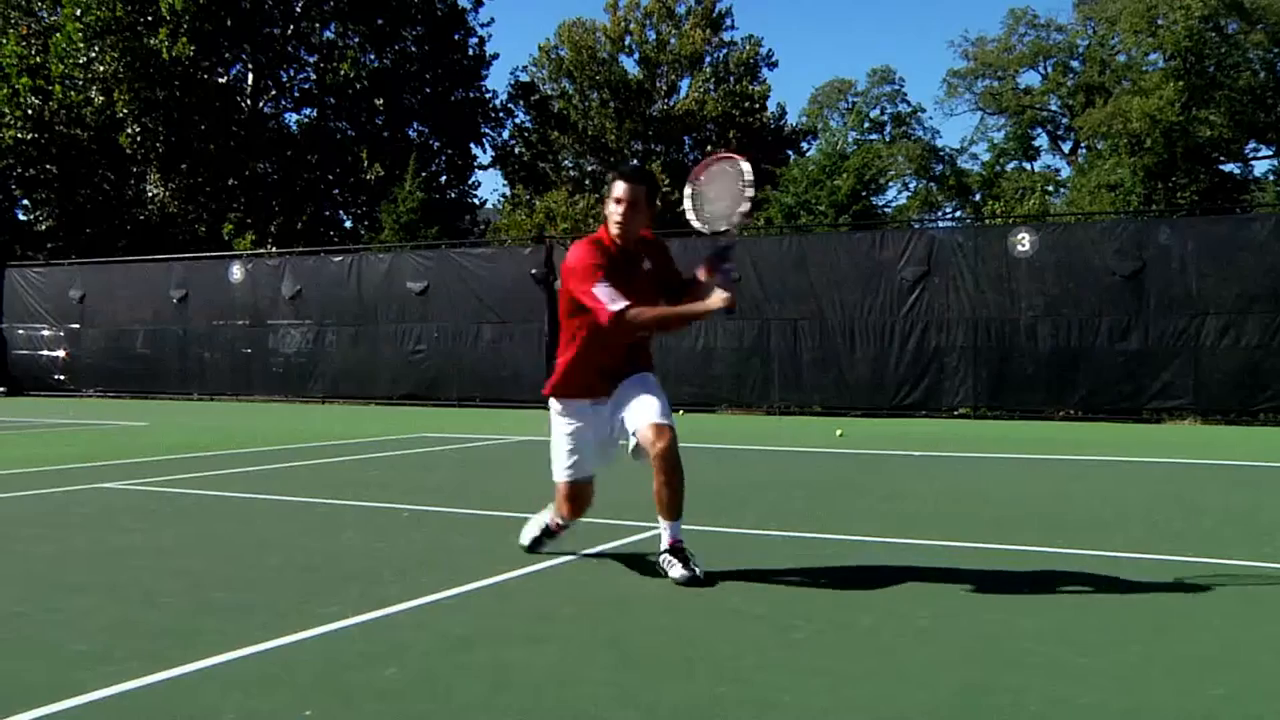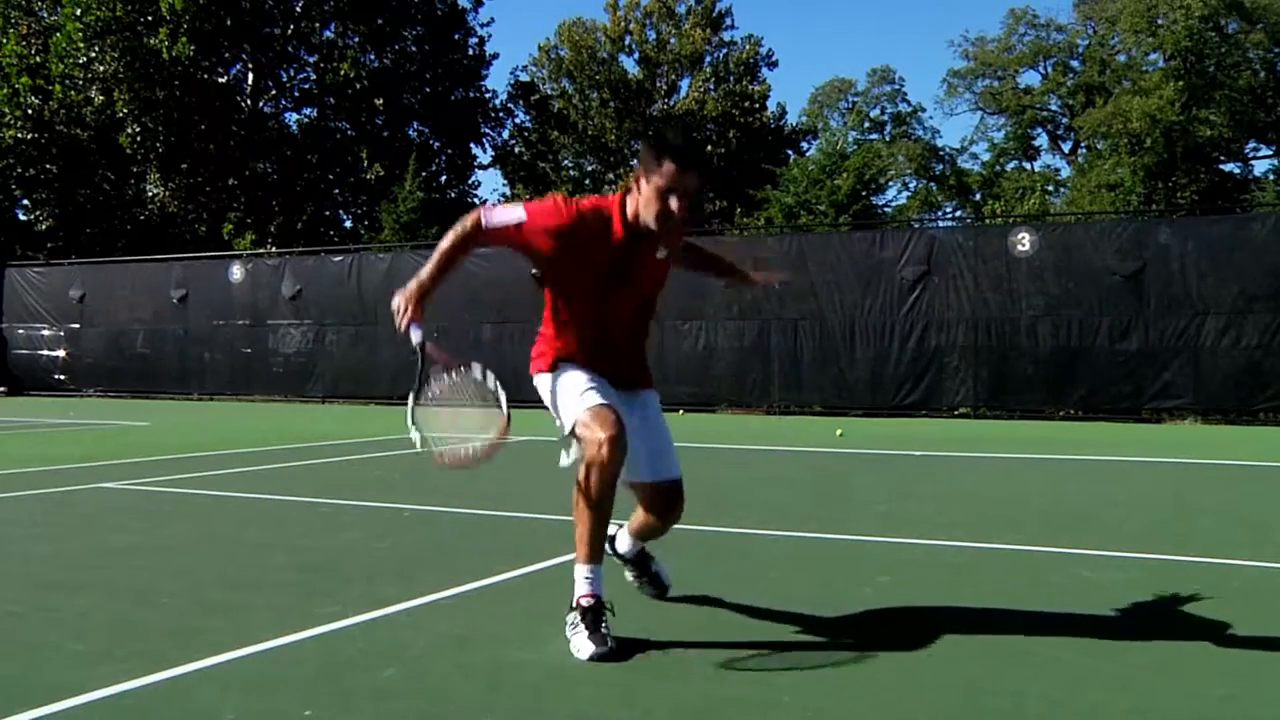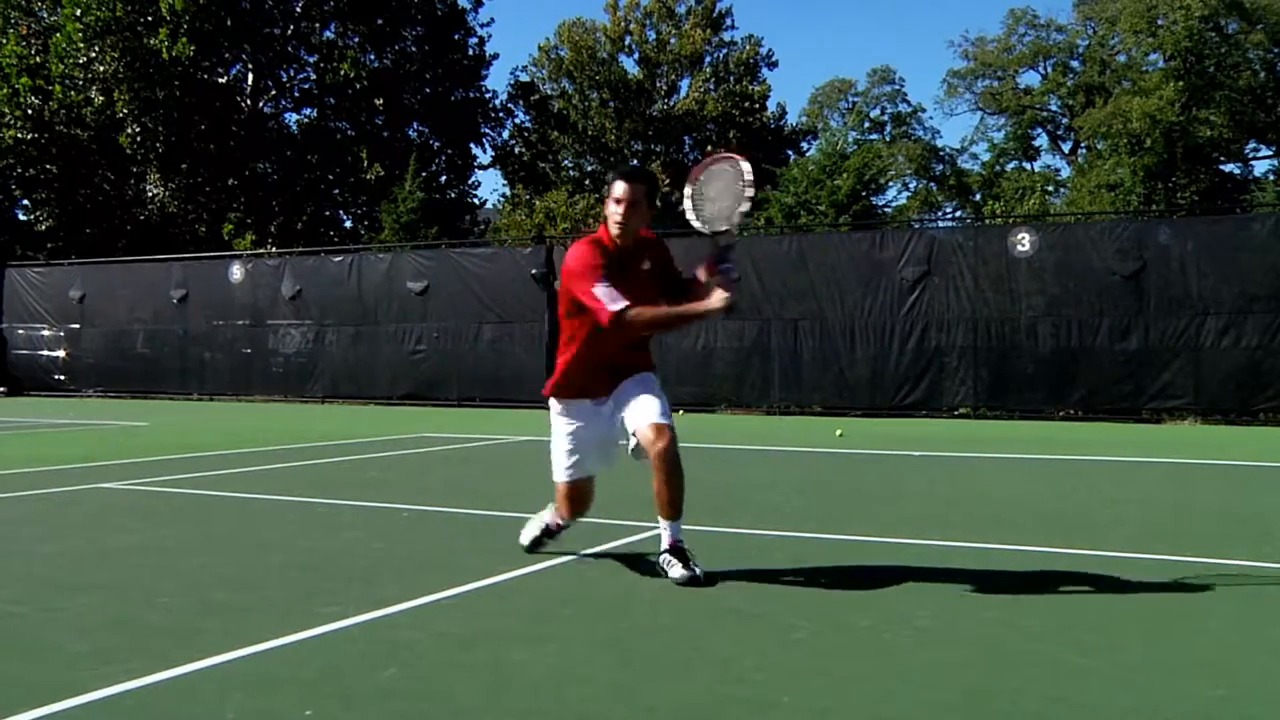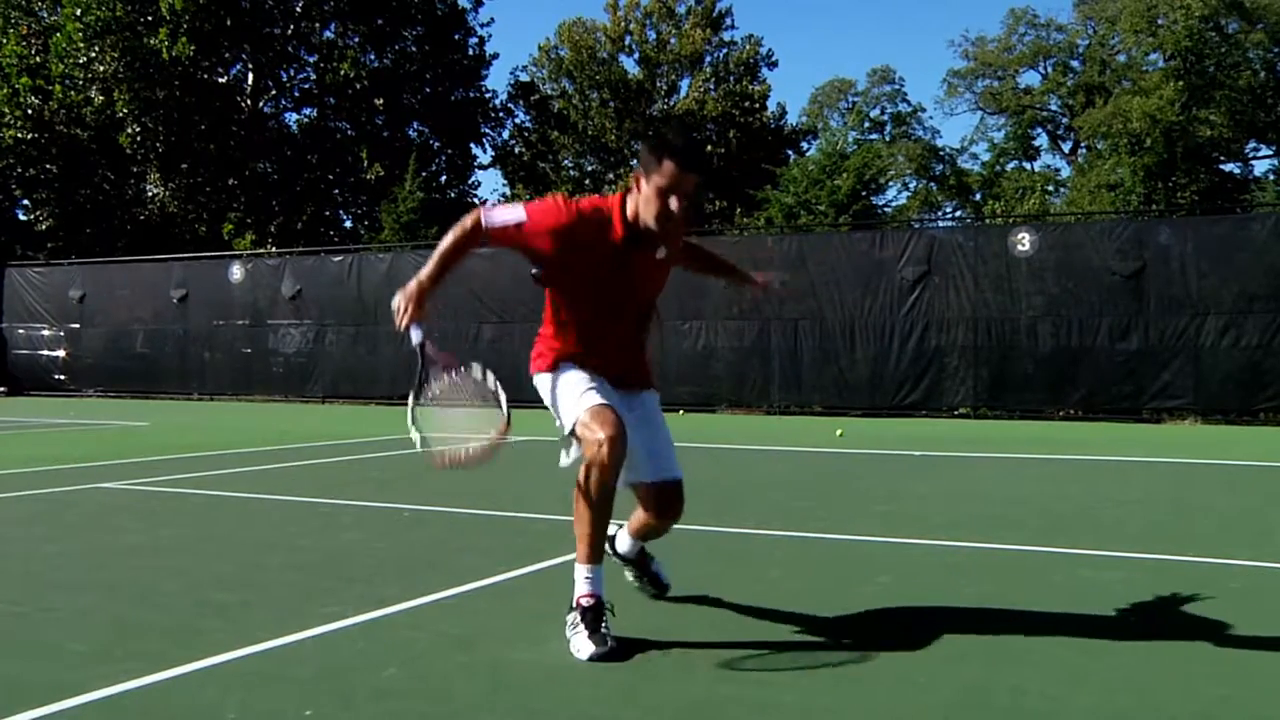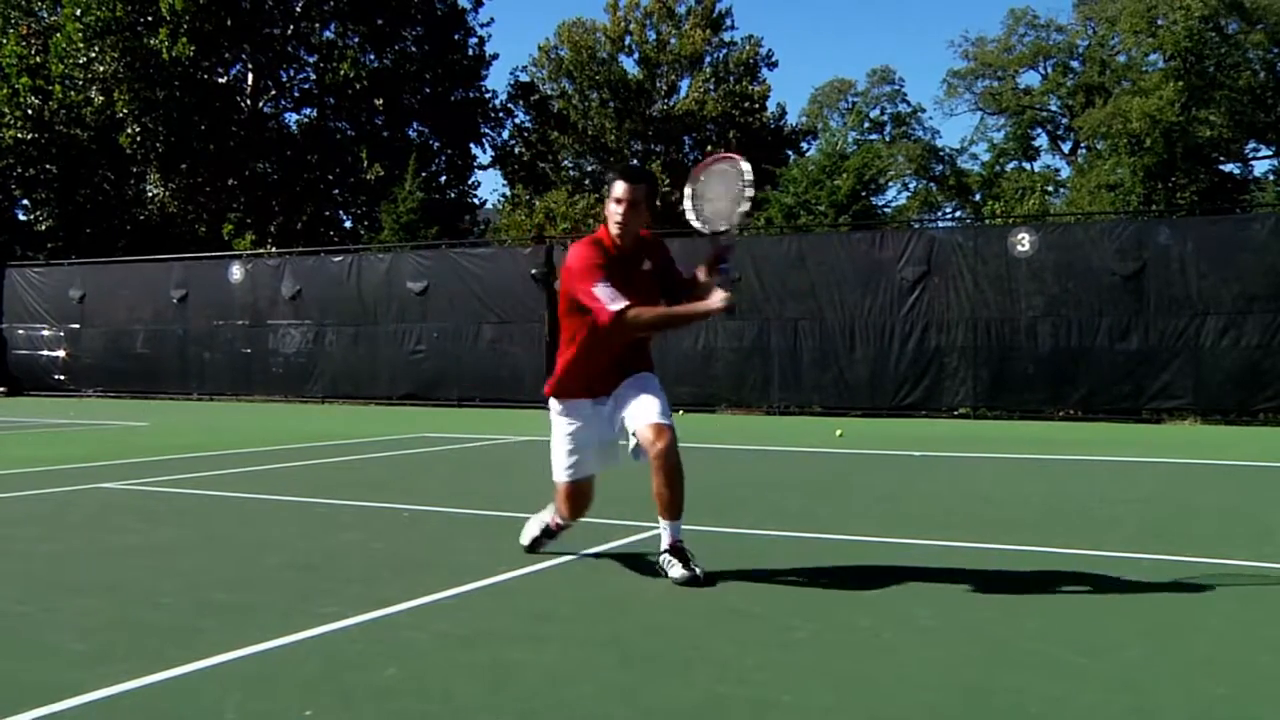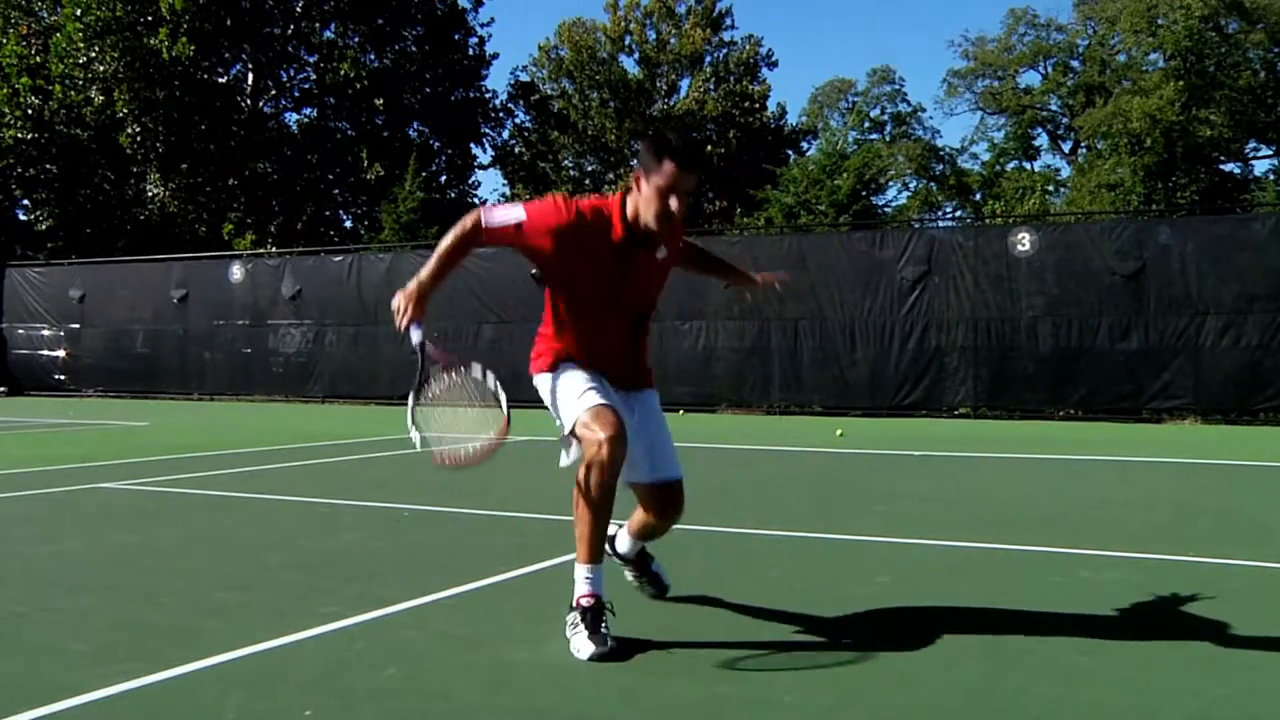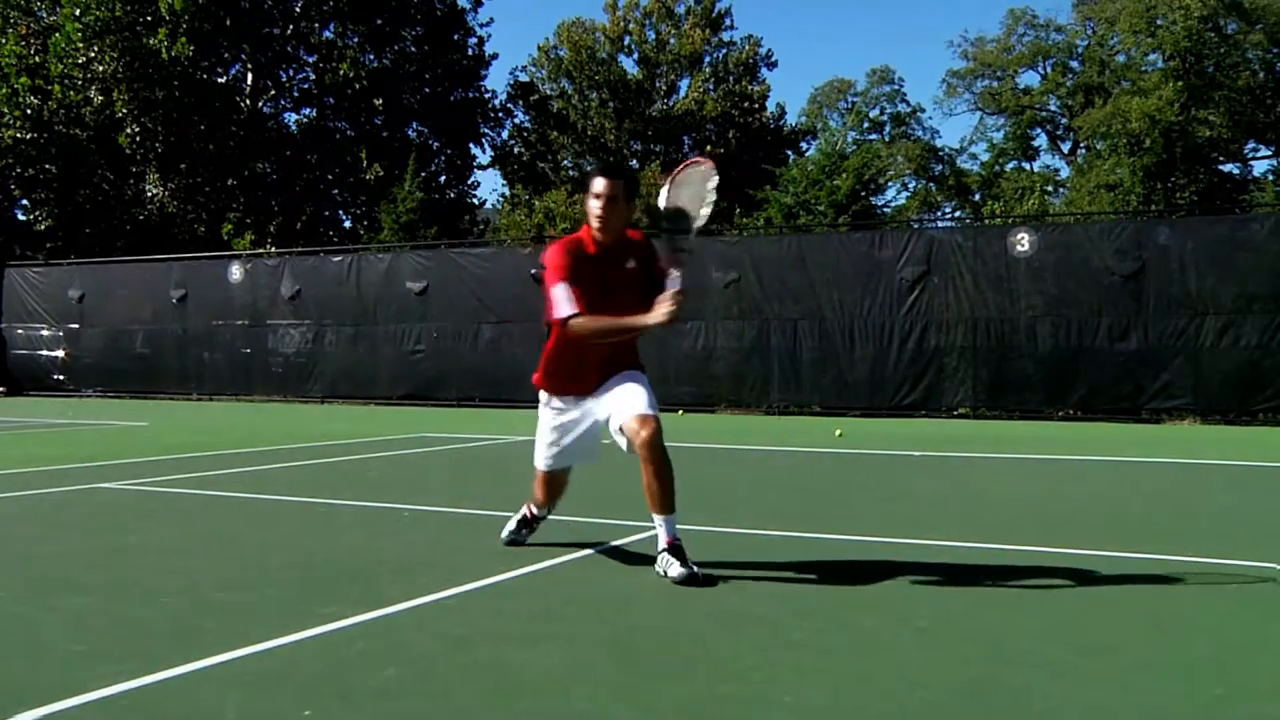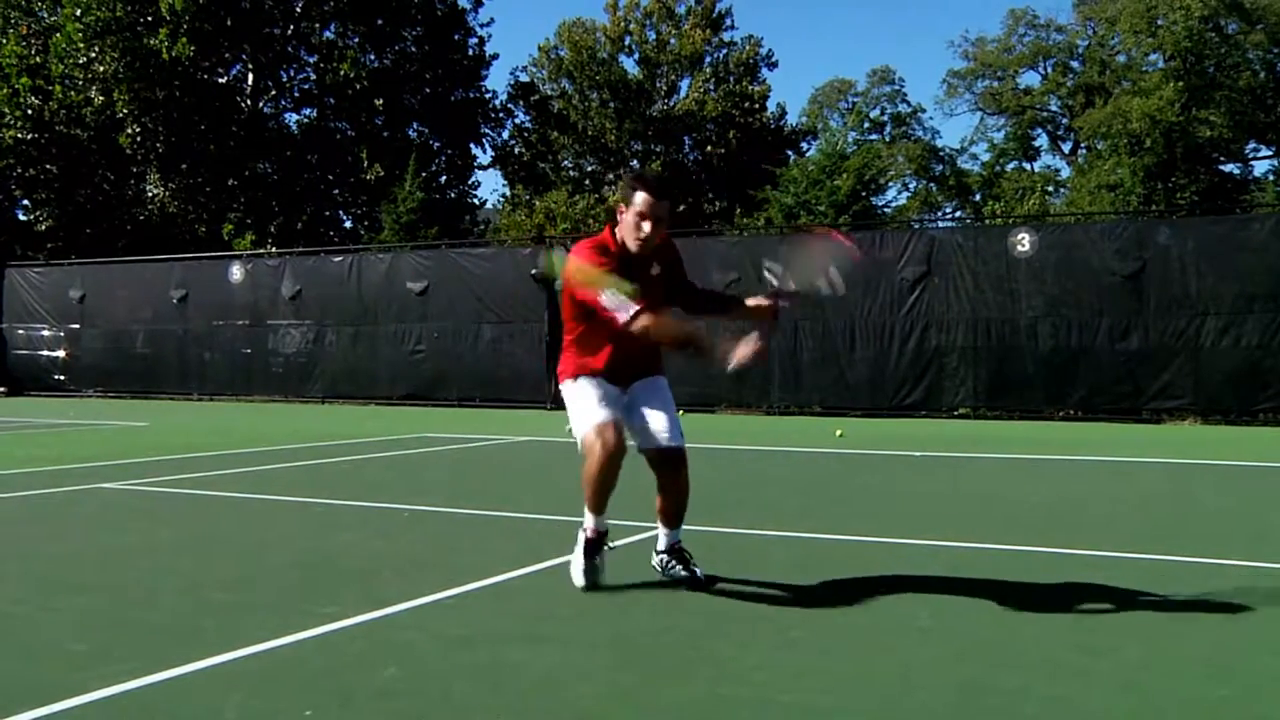
dt=0.5s
person 1, frame 1
left shoulder: (653, 247)
right shoulder: (581, 256)
left elbow: (671, 304)
right elbow: (629, 319)
left wrist: (706, 278)
right wrist: (705, 305)
left hip: (630, 377)
right hip: (575, 388)
left knee: (661, 440)
right knee: (574, 506)
left ankle: (672, 547)
right ankle: (555, 517)
person 1, frame 2
left shoulder: (664, 229)
right shoulder: (569, 219)
right elbow: (474, 226)
left wrist: (741, 276)
right wrist: (421, 284)
left hip: (630, 379)
right hip: (570, 367)
left knee: (666, 504)
right knee: (606, 438)
left ankle: (629, 542)
right ankle: (585, 604)
person 1, frame 3
left shoulder: (654, 248)
right shoulder: (583, 256)
left elbow: (674, 301)
right elbow: (628, 319)
left wrist: (702, 284)
right wrist: (702, 307)
left hip: (631, 376)
right hip: (575, 387)
left knee: (661, 440)
right knee: (574, 505)
left ankle: (672, 546)
right ankle: (556, 516)
person 1, frame 4
left shoulder: (666, 229)
right shoulder: (570, 220)
right elbow: (476, 224)
left wrist: (741, 277)
right wrist: (421, 283)
left hip: (633, 379)
right hip: (569, 366)
left knee: (667, 507)
right knee: (607, 439)
left ankle: (627, 543)
right ankle: (585, 602)
person 1, frame 5
left shoulder: (654, 249)
right shoulder: (583, 256)
left elbow: (676, 300)
right elbow: (628, 319)
left wrist: (699, 284)
right wrist: (702, 307)
left hip: (629, 377)
right hip: (574, 388)
left knee: (661, 441)
right knee: (573, 507)
left ankle: (672, 546)
right ankle: (555, 517)
person 1, frame 6
left shoulder: (665, 231)
right shoulder: (571, 220)
right elbow: (475, 225)
left wrist: (744, 277)
right wrist: (420, 285)
left hip: (631, 378)
right hip: (570, 365)
left knee: (666, 505)
right knee: (606, 435)
left ankle: (629, 543)
right ankle: (585, 603)
person 1, frame 7
left shoulder: (641, 248)
right shoulder: (561, 255)
left elbow: (661, 301)
right elbow: (575, 327)
left wrist: (672, 286)
right wrist: (646, 321)
left hip: (619, 374)
right hip: (564, 386)
left knee: (647, 431)
right knee: (547, 491)
left ankle: (668, 545)
right ankle: (533, 510)
person 1, frame 8
left shoulder: (663, 252)
right shoulder: (588, 259)
left elbow: (690, 298)
right elbow: (642, 325)
left wrist: (743, 305)
right wrist: (722, 352)
left hip: (643, 376)
right hip: (588, 373)
left knee: (673, 462)
right knee: (606, 442)
left ankle: (668, 547)
right ankle: (594, 530)
